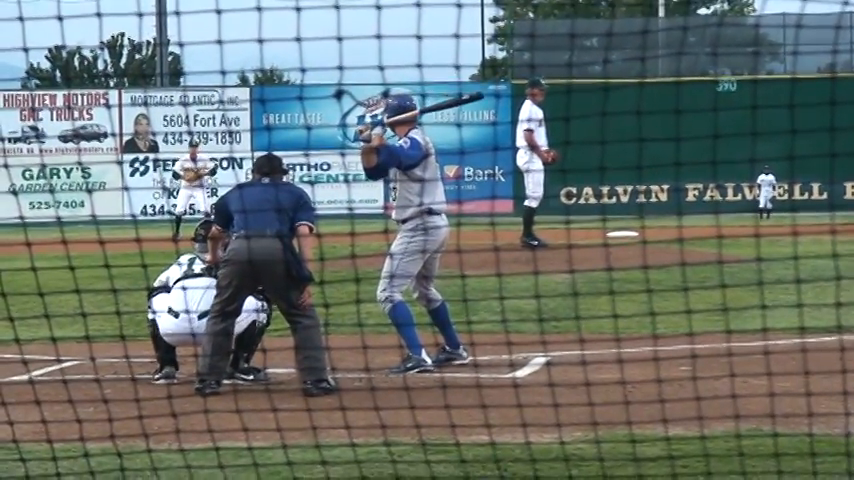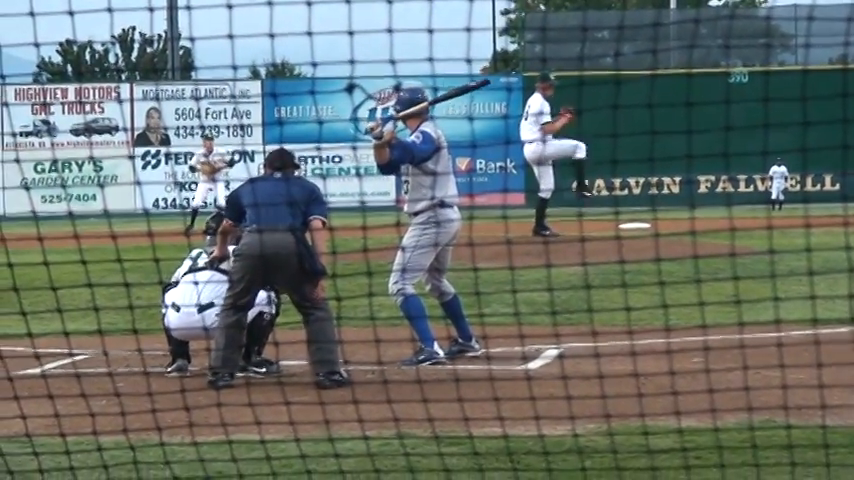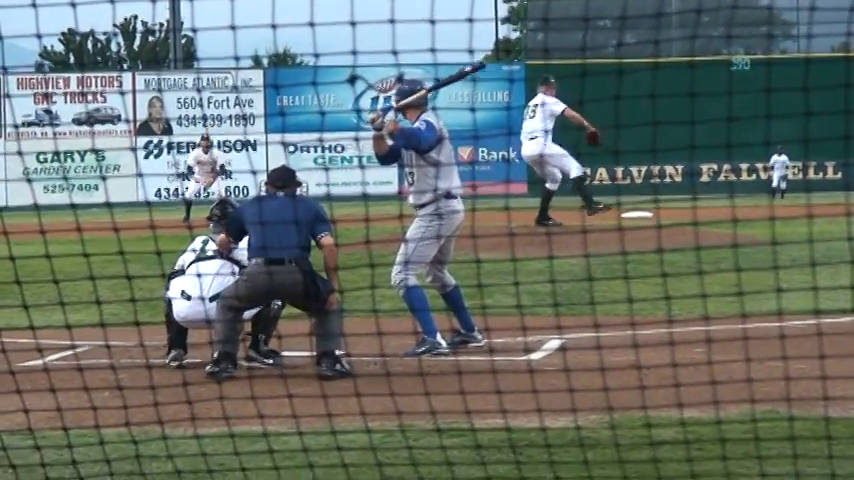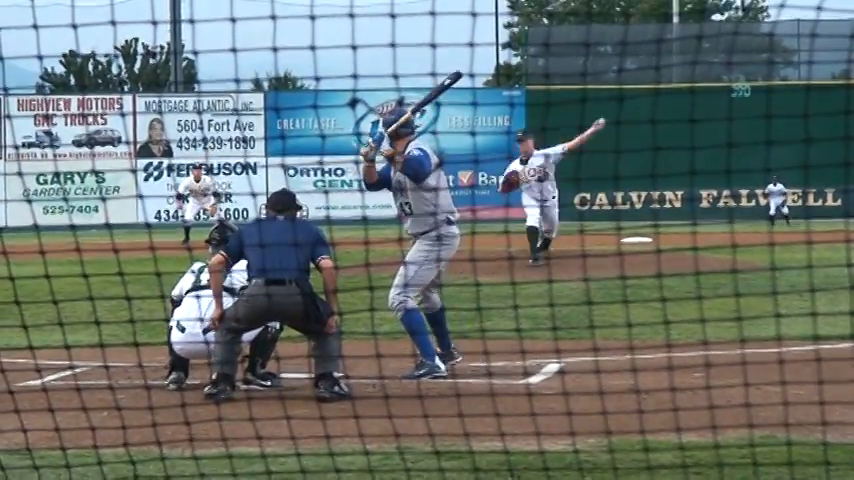
dt=0.5s
person 1, frame 1
left shoulder: (415, 141)
right shoulder: (407, 144)
left elbow: (394, 158)
right elbow: (373, 170)
left wrist: (377, 136)
right wrist: (367, 143)
left hip: (419, 227)
right hip: (432, 225)
left knee: (388, 291)
right knee: (424, 288)
left ankle: (417, 356)
right ankle: (455, 349)
person 1, frame 2
left shoulder: (427, 133)
right shoulder: (420, 136)
left elbow: (408, 154)
right elbow: (387, 166)
left wrist: (389, 134)
right wrist: (379, 139)
left hip: (431, 219)
right hip: (444, 218)
left knee: (400, 284)
right knee: (436, 281)
left ankle: (430, 349)
right ankle: (467, 341)
person 1, frame 3
left shoulder: (427, 123)
right shoulder: (417, 128)
left elbow: (413, 139)
right elbow: (385, 156)
left wrist: (392, 127)
right wrist: (378, 131)
left hip: (436, 212)
right hip: (446, 210)
left knee: (402, 275)
right knee: (437, 272)
left ankle: (433, 340)
right ankle: (469, 331)
person 1, frame 4
left shoulder: (418, 152)
right shoulder: (396, 161)
left elbow: (416, 169)
right elbow: (373, 183)
left wrist: (391, 155)
right wrist: (369, 161)
left hip: (436, 236)
right hip: (432, 236)
left knee: (400, 298)
right knee: (426, 292)
left ankle: (431, 363)
right ankle: (446, 350)
person 2, frame 1
left shoulder: (234, 194)
right shoulder: (295, 193)
left elbow: (215, 235)
right elbow: (304, 233)
left wrist: (213, 257)
right wrist: (305, 278)
left hip: (238, 251)
right hip: (277, 251)
left knee: (220, 315)
right knee: (303, 314)
left ankle: (208, 379)
right ankle: (315, 379)
person 2, frame 2
left shoulder: (247, 187)
right shoulder: (307, 187)
left elbow: (226, 228)
right elbow: (317, 228)
left wrist: (221, 251)
right wrist: (319, 272)
left hip: (251, 244)
right hip: (290, 245)
left knee: (233, 308)
right knee: (316, 308)
left ankle: (221, 372)
right ankle: (328, 372)
person 2, frame 3
left shoulder: (249, 206)
right shoulder: (310, 206)
left elbow: (222, 243)
right elbow: (328, 245)
right wrist: (334, 288)
left hip: (257, 274)
right hip: (296, 275)
left knee: (227, 303)
right knee: (330, 305)
left ankle: (223, 361)
right ankle: (329, 361)
person 2, frame 4
left shoulder: (249, 229)
right shoulder: (309, 229)
left elbow: (216, 263)
right elbow: (328, 267)
left wrist: (218, 307)
right wrist: (334, 310)
left hip: (257, 295)
right hip: (296, 296)
left knee: (226, 326)
right knee: (328, 328)
left ankle: (221, 384)
right ankle: (328, 383)
person 3, frame 1
left shoulder: (182, 261)
left elbow: (156, 288)
left hip: (171, 331)
left knee: (156, 299)
right knee: (261, 306)
left ankle: (166, 367)
right ankle: (239, 367)
person 3, frame 2
left shoulder: (193, 255)
left elbow: (173, 284)
left hip: (178, 324)
right hip: (216, 322)
left knee: (170, 292)
right knee: (268, 297)
left ankle: (179, 360)
right ankle: (251, 360)
person 3, frame 3
left shoulder: (198, 242)
right shoulder: (246, 241)
left elbow: (176, 273)
left hip: (185, 314)
left knee: (175, 283)
left ankle: (176, 350)
right ankle: (258, 350)
person 3, frame 4
left shoulder: (195, 268)
right shoulder: (244, 266)
left elbow: (175, 298)
left knee: (178, 312)
left ankle: (177, 373)
right ankle: (255, 373)
person 4, frame 1
left shoulder: (533, 108)
right shoulder: (530, 108)
right elbow: (528, 137)
left wrist: (544, 151)
right wrist: (542, 155)
left hip: (532, 156)
right hip: (531, 156)
left knee: (534, 195)
right knee: (534, 195)
left ankle: (528, 234)
right ankle: (527, 235)
person 4, frame 2
left shoulder: (533, 100)
right shoulder: (541, 103)
right elbow: (548, 130)
left wrist: (560, 118)
right wrist: (564, 120)
left hip: (532, 149)
right hip: (540, 147)
left knee: (546, 187)
right knee: (579, 147)
left ankle: (539, 226)
right ankle: (581, 187)
person 4, frame 3
left shoulder: (531, 105)
right shoulder: (549, 100)
right elbow: (570, 113)
right wrist: (589, 127)
left hip: (527, 149)
right hip: (540, 145)
left knee: (554, 179)
right knee: (573, 167)
left ankle: (543, 217)
right ankle: (590, 204)
person 4, frame 4
left shoulder: (545, 154)
right shoulder: (514, 166)
left elbow: (571, 145)
right elbow: (503, 188)
left wrist: (592, 130)
right wrist: (508, 183)
left hip: (548, 199)
right hip: (530, 198)
left knee: (550, 231)
right knee: (533, 222)
left ankle: (543, 247)
right ankle: (534, 254)
